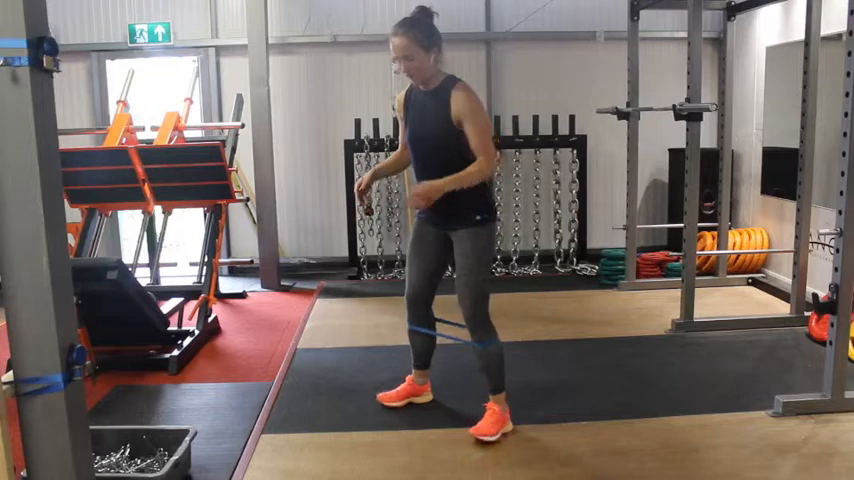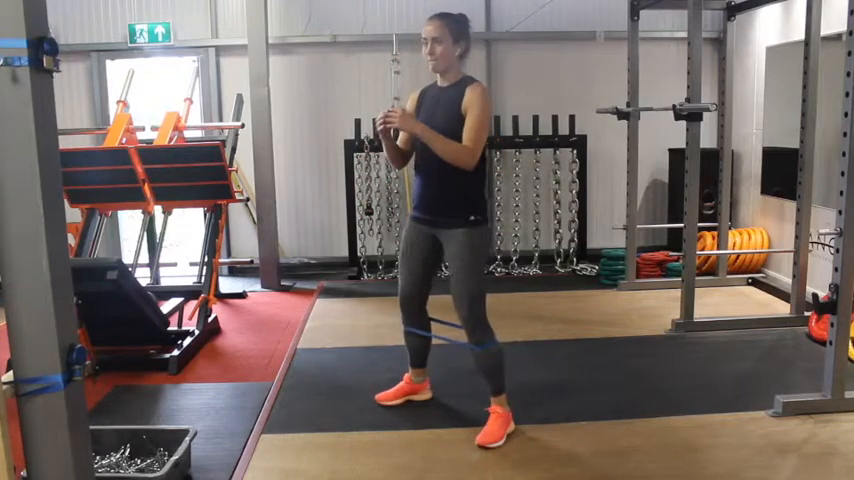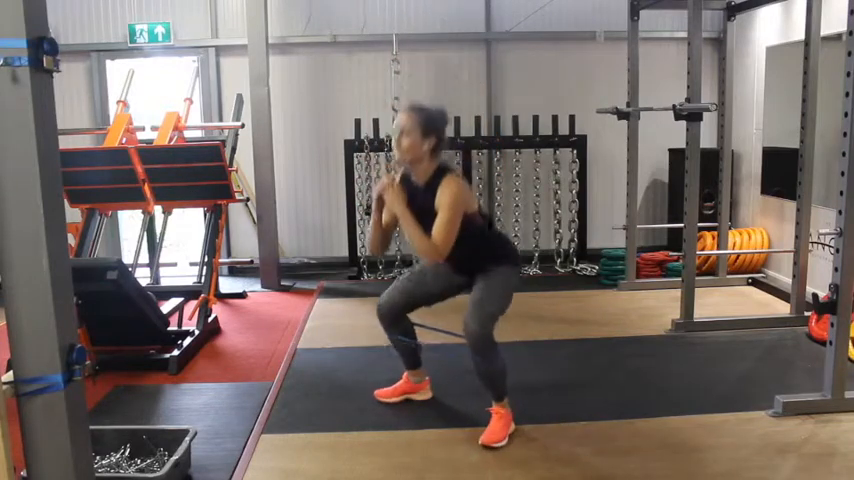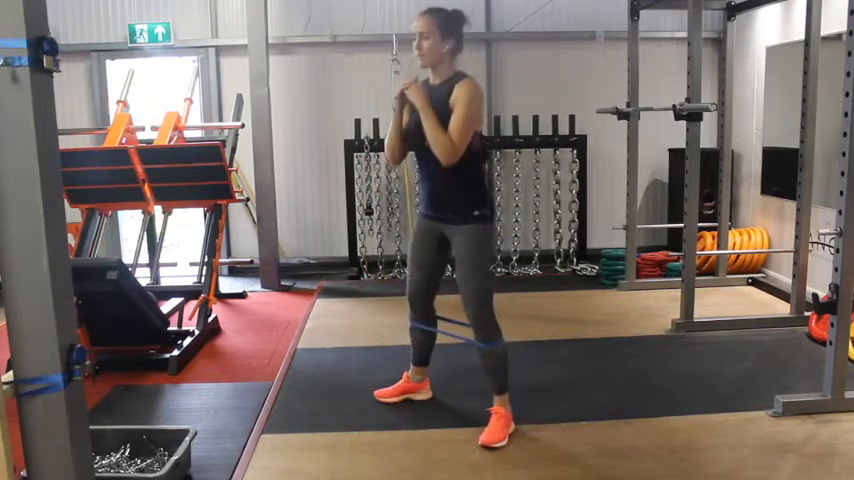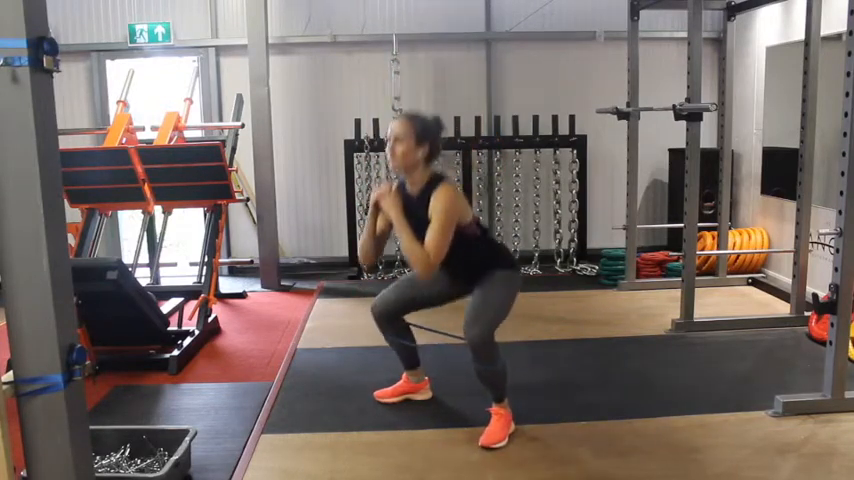
dt=1s
person 1, frame 1
left shoulder: (460, 97)
right shoulder: (405, 100)
left elbow: (488, 161)
left wrist: (441, 186)
right wrist: (375, 173)
left hip: (472, 219)
right hip: (430, 219)
left knee: (473, 311)
right knee: (416, 298)
left ankle: (499, 409)
right ankle: (419, 382)
person 1, frame 2
left shoulder: (474, 93)
right shoulder: (419, 97)
left elbow: (468, 158)
right elbow: (401, 161)
left wrist: (418, 128)
right wrist: (387, 135)
left hip: (463, 222)
right hip: (422, 218)
left knee: (471, 314)
right knee: (409, 299)
left ankle: (500, 409)
right ankle: (417, 380)
person 1, frame 3
left shoulder: (450, 187)
right shoulder: (402, 183)
left elbow: (433, 255)
right elbow: (376, 248)
left wrist: (399, 207)
right wrist: (379, 206)
left hip: (496, 265)
right hip: (454, 266)
left knee: (475, 329)
right knee: (387, 308)
left ankle: (502, 410)
right ankle: (416, 380)
person 1, frame 4
left shoulder: (465, 89)
right shoulder: (419, 91)
left elbow: (449, 155)
right elbow: (394, 157)
left wrist: (422, 106)
right wrist: (400, 109)
left hip: (470, 218)
right hip: (431, 214)
left knee: (478, 312)
right knee: (417, 298)
left ankle: (502, 409)
right ankle: (417, 380)
person 1, frame 5
left shoulder: (443, 195)
right shoulder: (397, 191)
left elbow: (425, 268)
right elbow: (367, 259)
left wrist: (395, 215)
right wrist: (374, 213)
left hip: (495, 272)
right hip: (451, 273)
left knee: (477, 334)
right knee: (383, 309)
left ankle: (501, 411)
right ankle: (415, 379)
